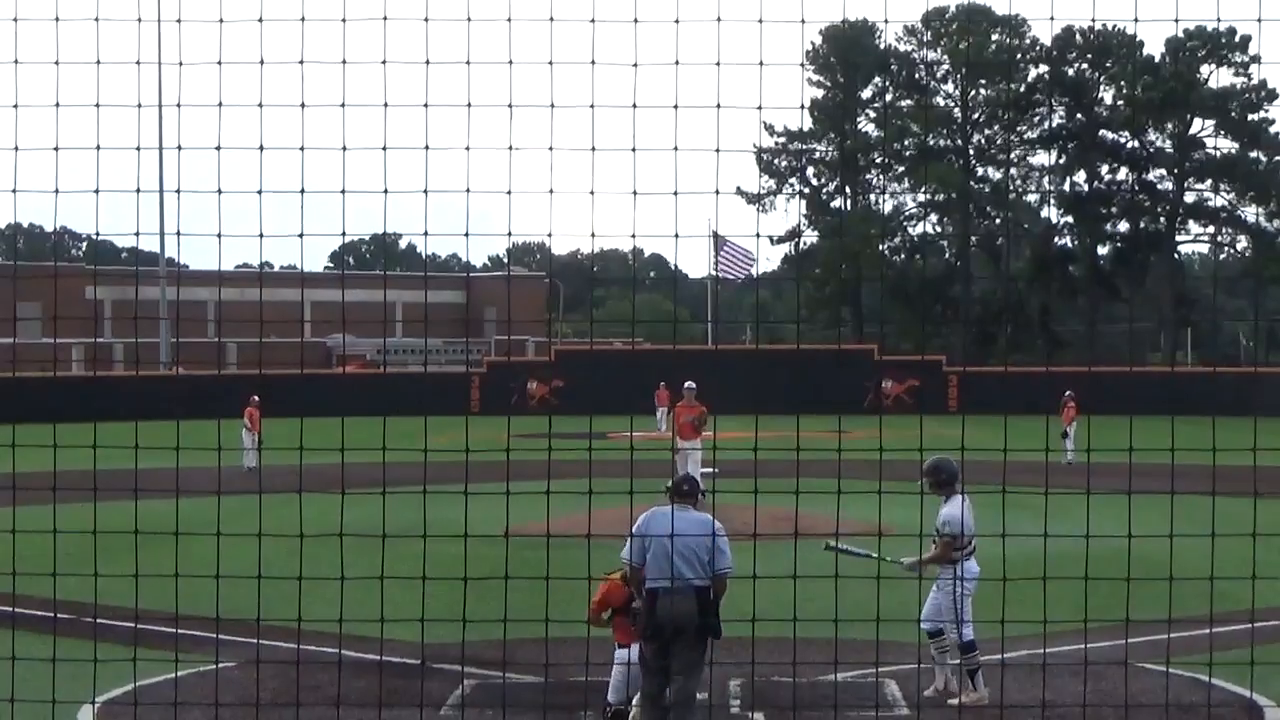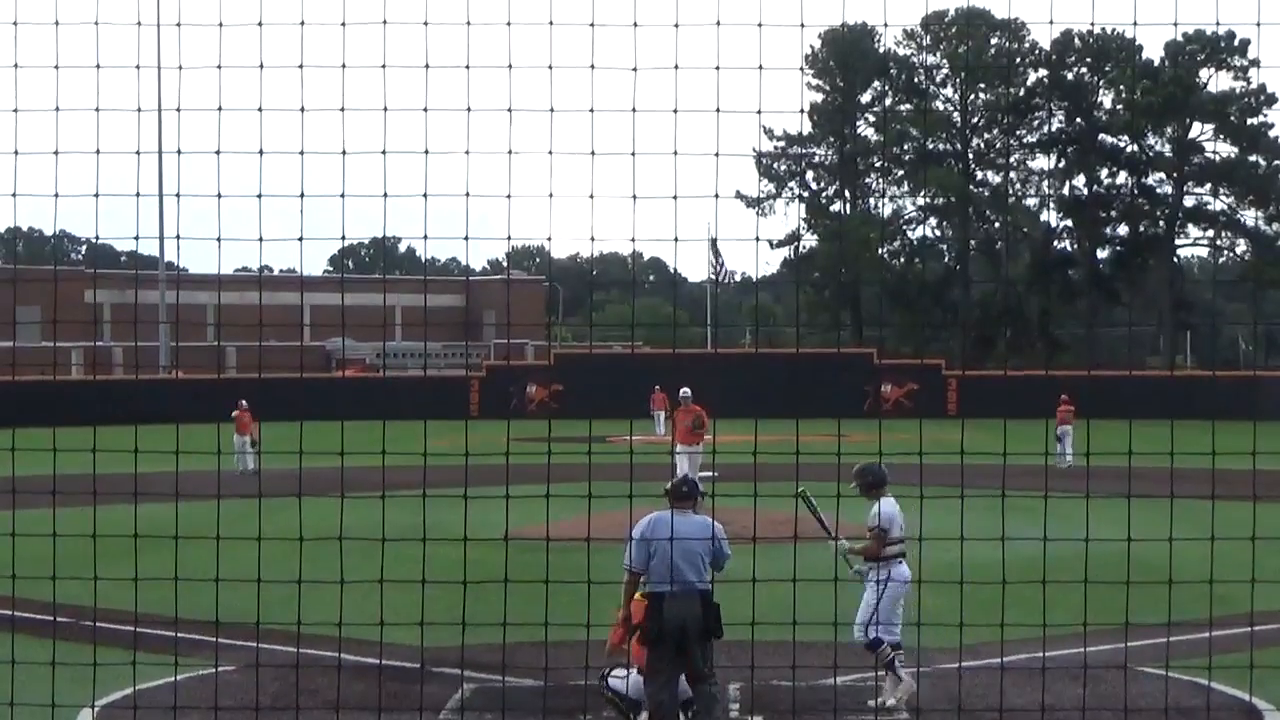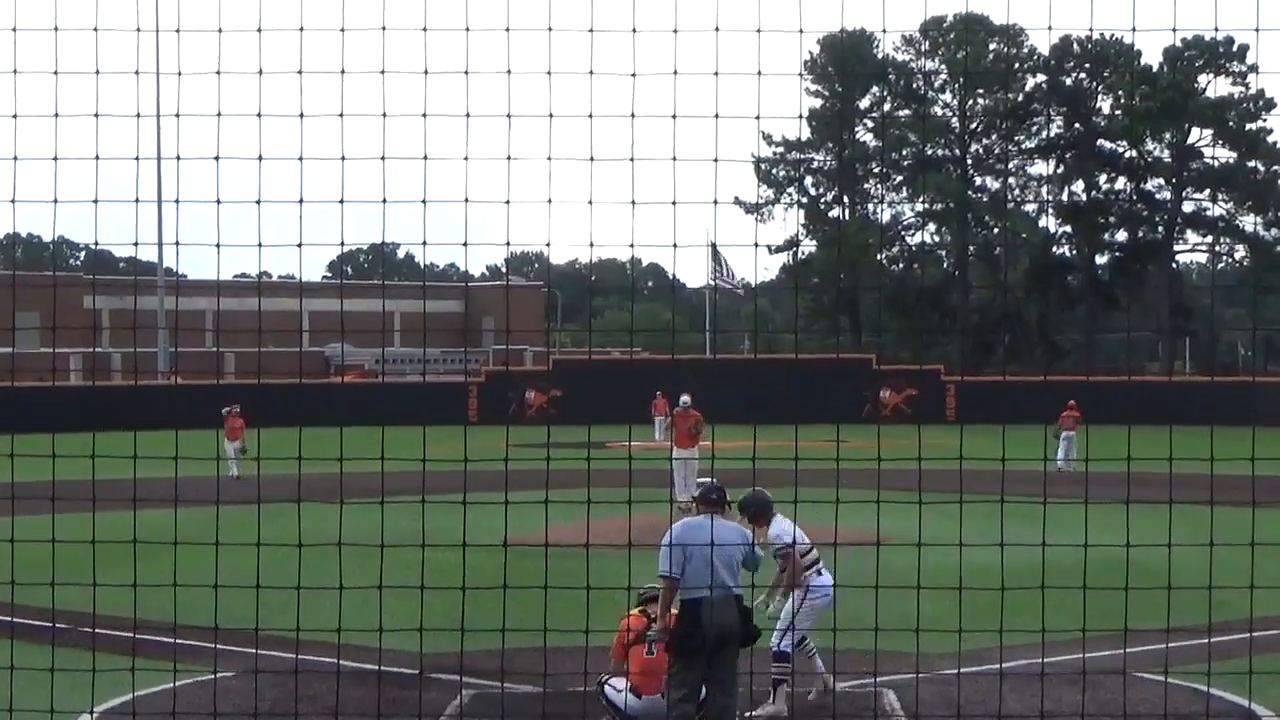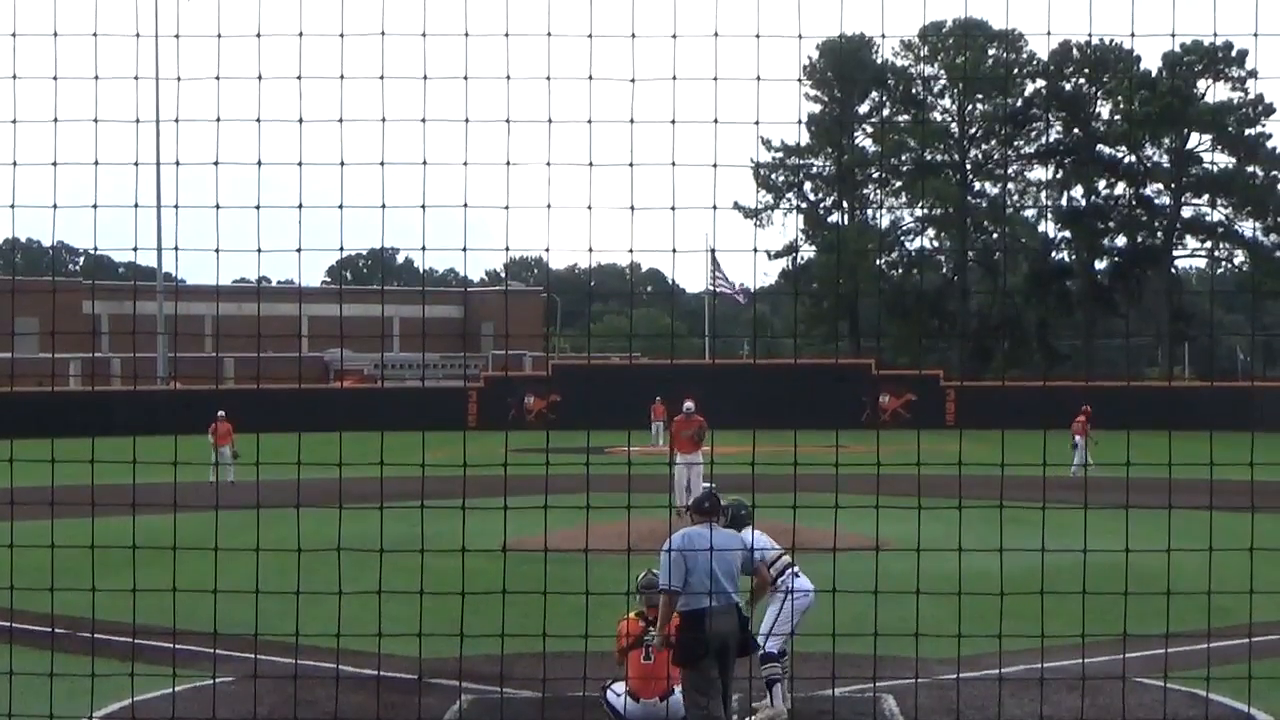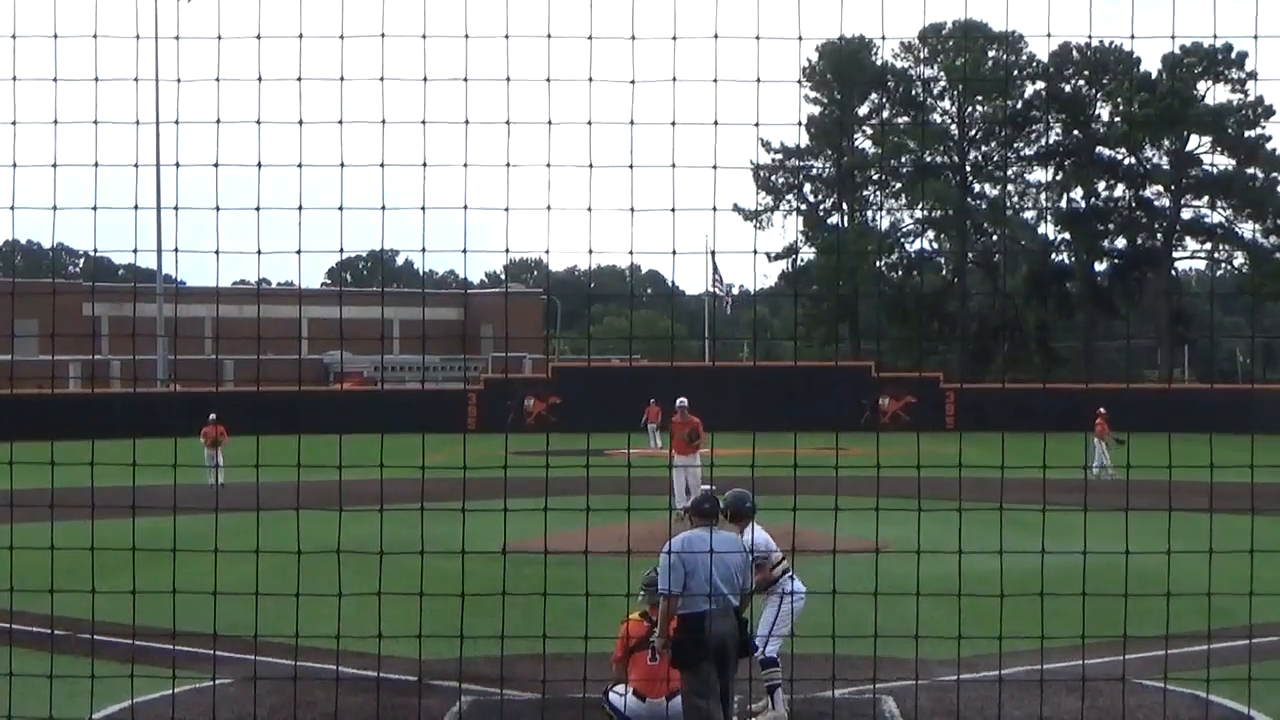
dt=0.7s
person 1, frame 1
left shoulder: (648, 519)
right shoulder: (710, 525)
left elbow: (633, 569)
right elbow: (720, 576)
left wrist: (644, 598)
right wrist: (712, 607)
left hip: (657, 603)
right hip: (696, 604)
left knee: (653, 675)
right knee: (686, 676)
person 1, frame 2
left shoulder: (649, 524)
right shoulder: (711, 527)
left elbow: (633, 573)
right elbow: (719, 565)
left wrist: (626, 608)
left hip: (661, 608)
right hip: (698, 607)
left knee: (660, 677)
right knee: (703, 676)
person 1, frame 3
left shoulder: (681, 529)
right shoulder: (740, 533)
left elbow: (670, 580)
right elbow: (756, 564)
left wrist: (663, 617)
left hip: (695, 614)
right hip: (732, 613)
left knee: (682, 683)
right knee: (725, 685)
person 1, frame 4
left shoulder: (679, 540)
right shoulder: (737, 539)
left elbow: (671, 592)
right elbow: (763, 578)
left wrist: (661, 630)
right wrist: (749, 603)
left hip: (697, 624)
right hip: (732, 621)
left knee: (704, 696)
right knee: (722, 692)
person 1, frame 5
left shoulder: (678, 544)
right shoulder: (736, 543)
left elbow: (670, 597)
right elbow: (746, 593)
left wrist: (662, 634)
left hip: (695, 627)
right hip: (730, 625)
left knee: (701, 697)
right knee: (725, 693)
person 2, frame 1
left shoulder: (950, 513)
right shoulder: (958, 499)
left elbow: (945, 554)
left wrist: (918, 562)
right wrist: (933, 547)
left hip: (956, 574)
right hip: (953, 572)
left knee: (960, 632)
right knee: (930, 621)
left ankle: (977, 691)
right ankle: (944, 681)
person 2, frame 2
left shoulder: (881, 508)
right shoulder: (890, 505)
left elbow: (875, 548)
left wrist: (847, 548)
right wrist: (867, 568)
left hip: (887, 577)
right hip: (894, 574)
left knee: (865, 630)
right knee: (890, 633)
left ankle: (902, 680)
right ankle: (893, 692)
person 2, frame 3
left shoulder: (777, 532)
right shoulder: (781, 523)
left elbow: (794, 566)
left wrist: (780, 598)
right wrist: (767, 595)
left hip: (810, 588)
right hip: (822, 584)
left knee: (781, 642)
right knee: (791, 634)
left ankle: (777, 703)
right ankle: (823, 677)
person 2, frame 4
left shoulder: (744, 540)
right shoulder: (754, 535)
left hip: (790, 591)
right hip: (801, 587)
left knee: (765, 646)
right knee: (775, 642)
right ankle: (780, 696)
person 2, frame 5
left shoulder: (751, 537)
right shoulder: (751, 533)
left elbow: (766, 576)
left hip: (784, 594)
right hip: (781, 592)
left knee: (764, 650)
right knee: (766, 646)
right ankle: (776, 698)
